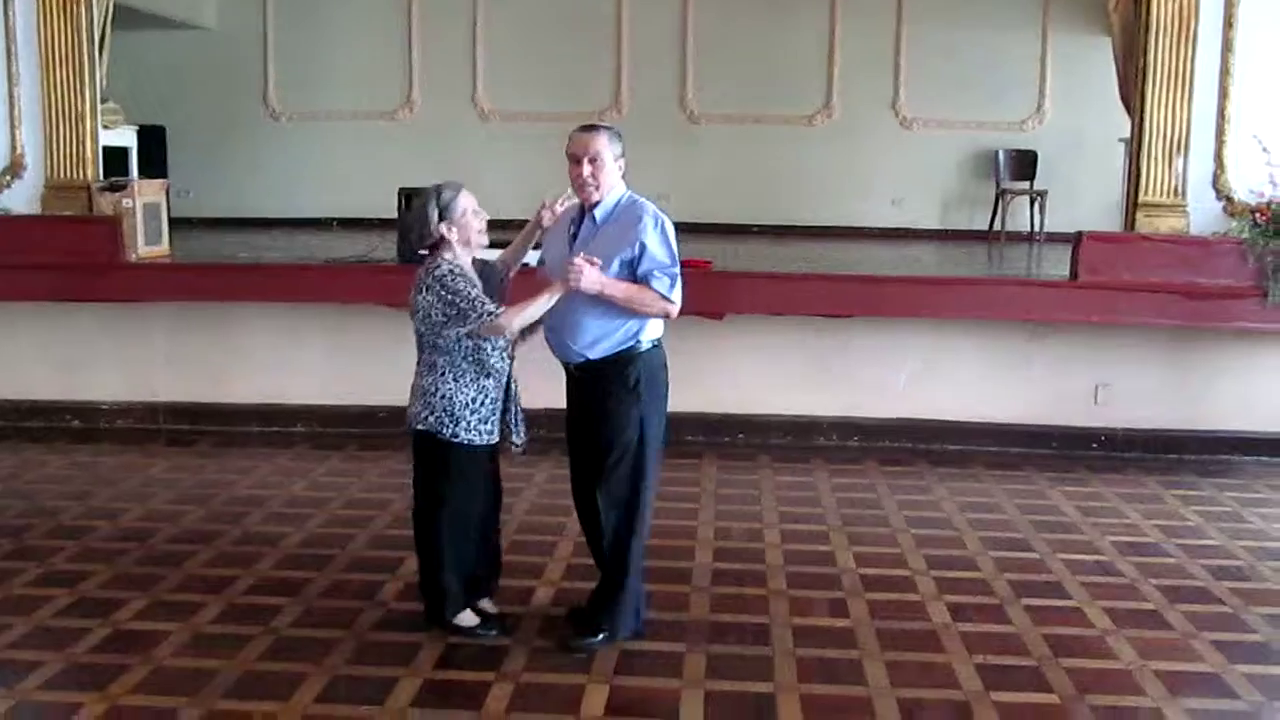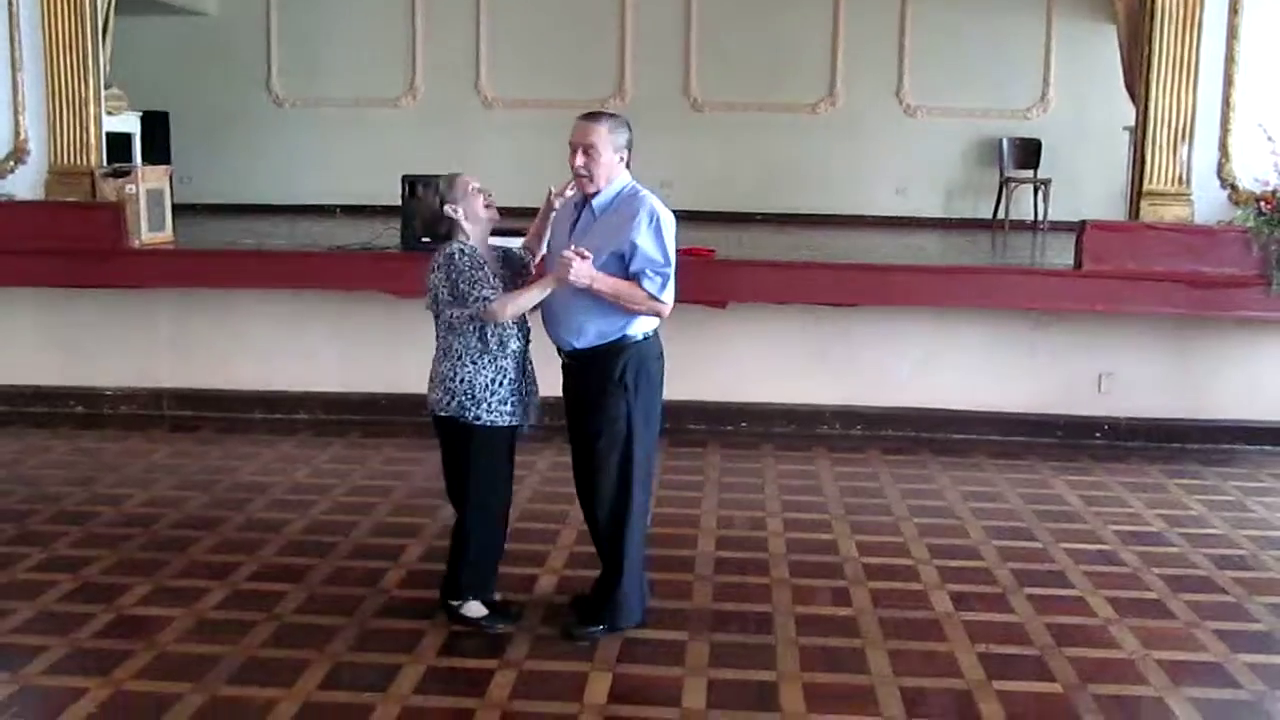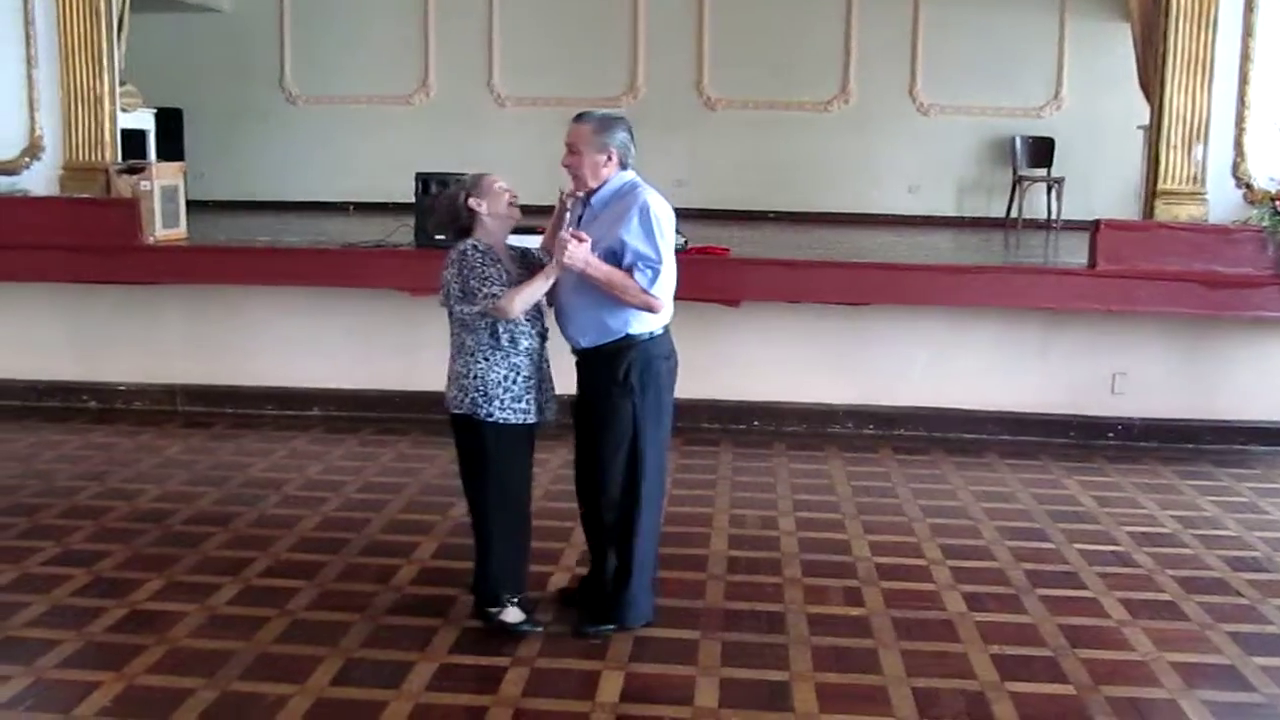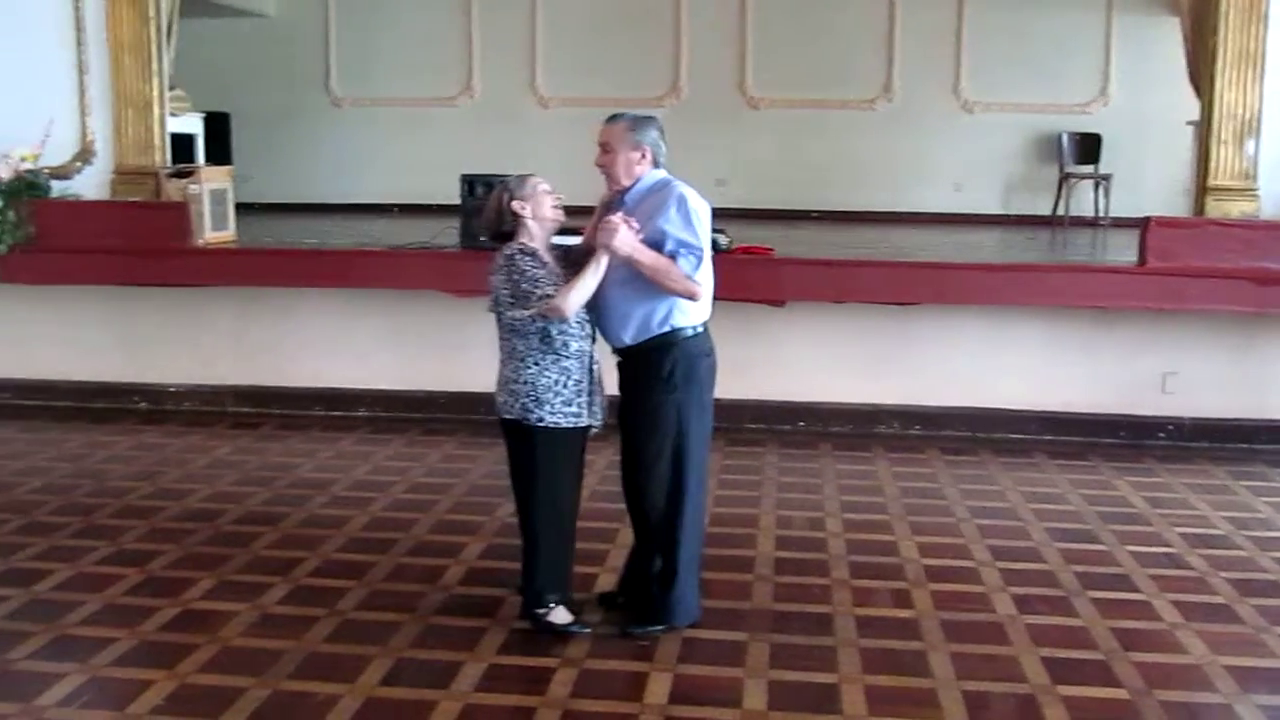
dt=0.3s
person 1, frame 1
left shoulder: (645, 221)
right shoulder: (561, 225)
left elbow: (668, 304)
left wrist: (601, 285)
left hip: (628, 374)
right hip: (581, 373)
left knee: (619, 494)
right knee: (588, 491)
left ankle: (619, 613)
right ankle: (608, 595)
person 1, frame 2
left shoulder: (644, 213)
right shoulder: (570, 210)
left elbow: (660, 301)
left wrist: (592, 279)
left hip: (624, 363)
right hip: (579, 361)
left knee: (617, 485)
right knee: (590, 481)
left ankle: (619, 603)
right ankle: (612, 583)
person 1, frame 3
left shoulder: (642, 207)
right shoulder: (589, 206)
left elbow: (653, 298)
left wrist: (586, 263)
left hip: (634, 361)
right hip: (599, 359)
left knee: (629, 483)
right knee: (594, 477)
left ankle: (628, 602)
right ankle: (600, 582)
person 1, frame 4
left shoulder: (676, 201)
right shoulder: (621, 206)
left elbow: (694, 285)
right elbow: (601, 278)
left wrist: (631, 249)
left hip: (674, 357)
right hip: (639, 357)
left knee: (671, 481)
right knee: (641, 477)
left ankle: (673, 602)
right ankle: (640, 583)
person 2, frame 1
left shoulder: (469, 269)
right shoulder: (441, 278)
left elbow: (502, 270)
right elbow: (503, 324)
left wrist: (536, 228)
right wrist: (562, 286)
left hip: (478, 415)
right hip: (449, 418)
left knee: (484, 506)
right knee: (449, 511)
left ankle: (476, 590)
right ankle: (445, 604)
person 2, frame 2
left shoulder: (492, 254)
right shoulder: (453, 258)
left elbow: (526, 258)
right elbow: (499, 310)
left wrist: (548, 212)
right wrist: (558, 277)
left hip: (497, 400)
right hip: (468, 403)
left knee: (495, 497)
right knee: (477, 499)
left ankle: (481, 584)
right ankle: (459, 594)
person 2, frame 3
left shoulder: (516, 256)
right shoulder: (467, 256)
left elbow: (543, 264)
right elbow: (509, 307)
right wrist: (561, 265)
left hip: (518, 398)
right hip: (485, 402)
left knee: (513, 498)
right knee: (497, 500)
left ankle: (504, 588)
right ankle: (493, 599)
person 2, frame 4
left shoulder: (553, 256)
right shoulder: (513, 261)
left elbow: (587, 263)
right elbow: (563, 305)
right wrist: (607, 251)
left hip: (567, 401)
right hip: (536, 405)
left knee: (561, 500)
right knee: (544, 502)
left ankle: (549, 588)
right ankle: (540, 600)
